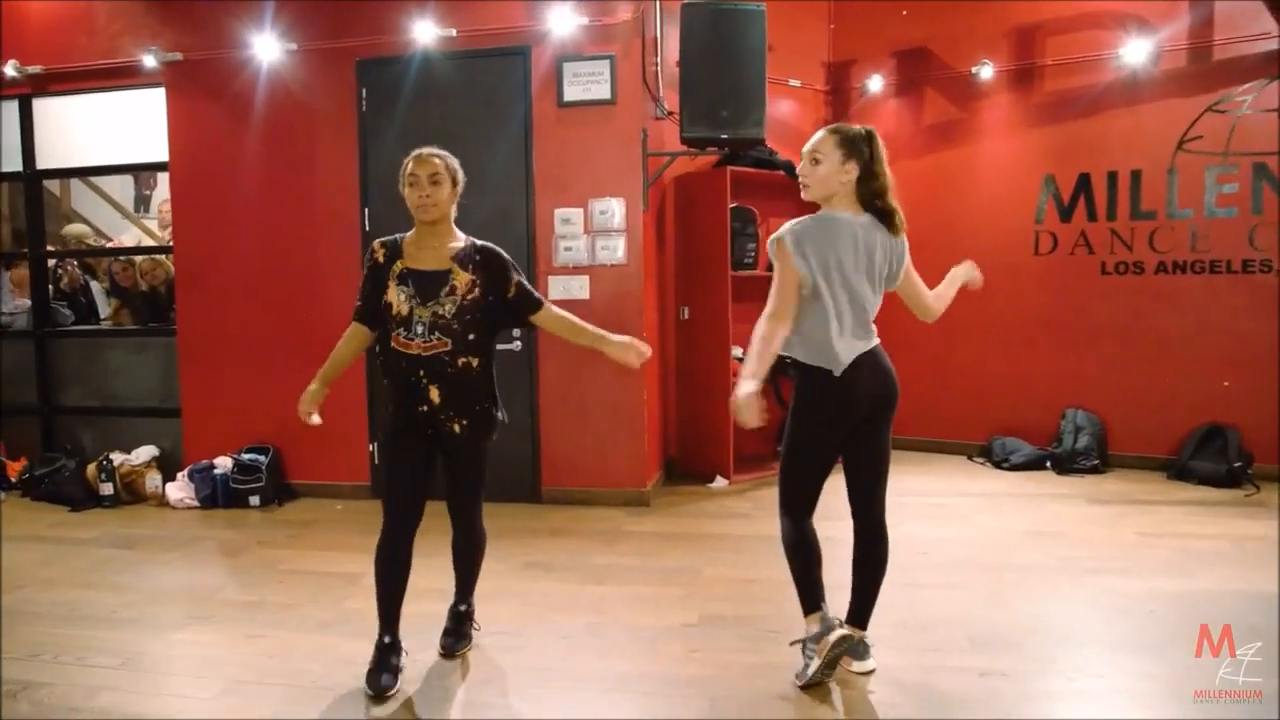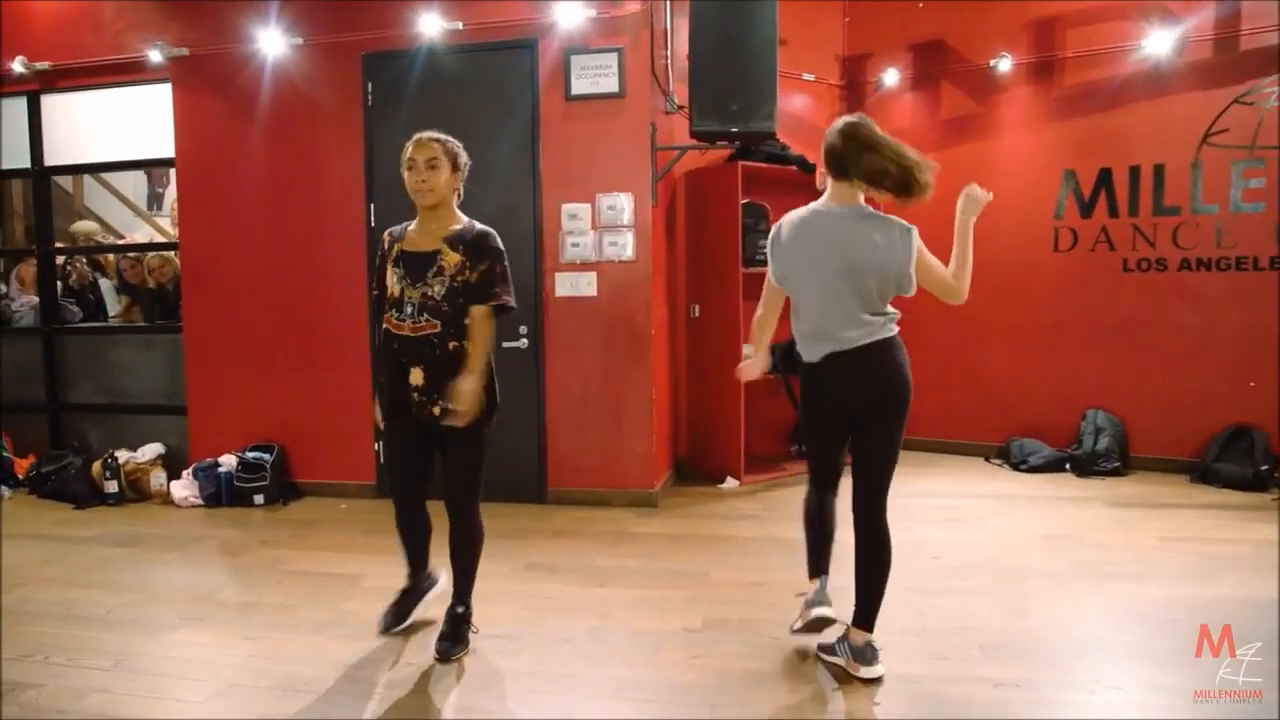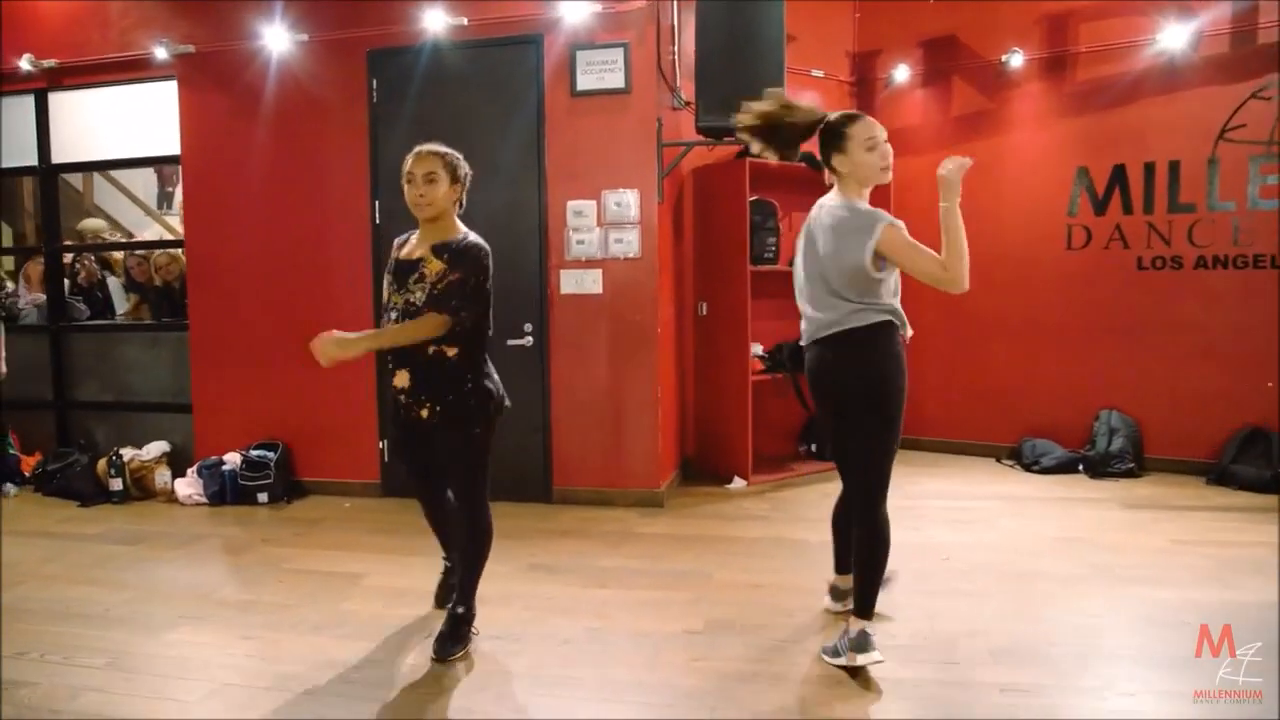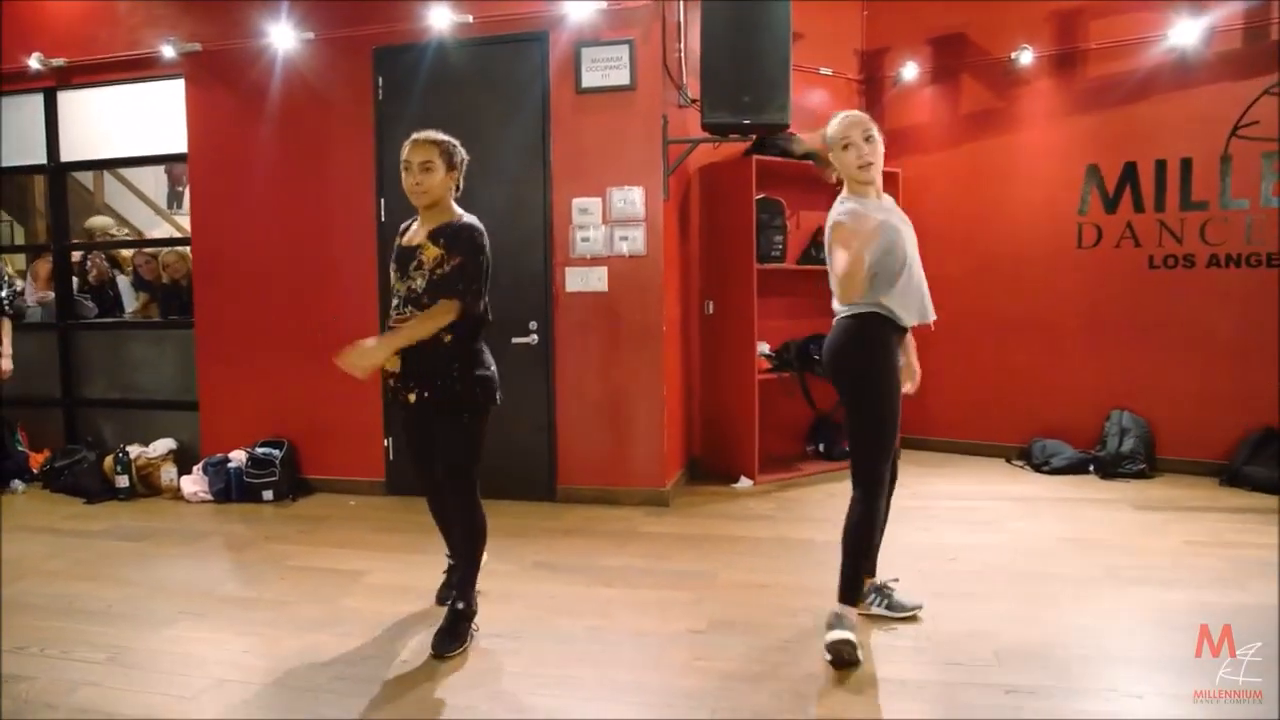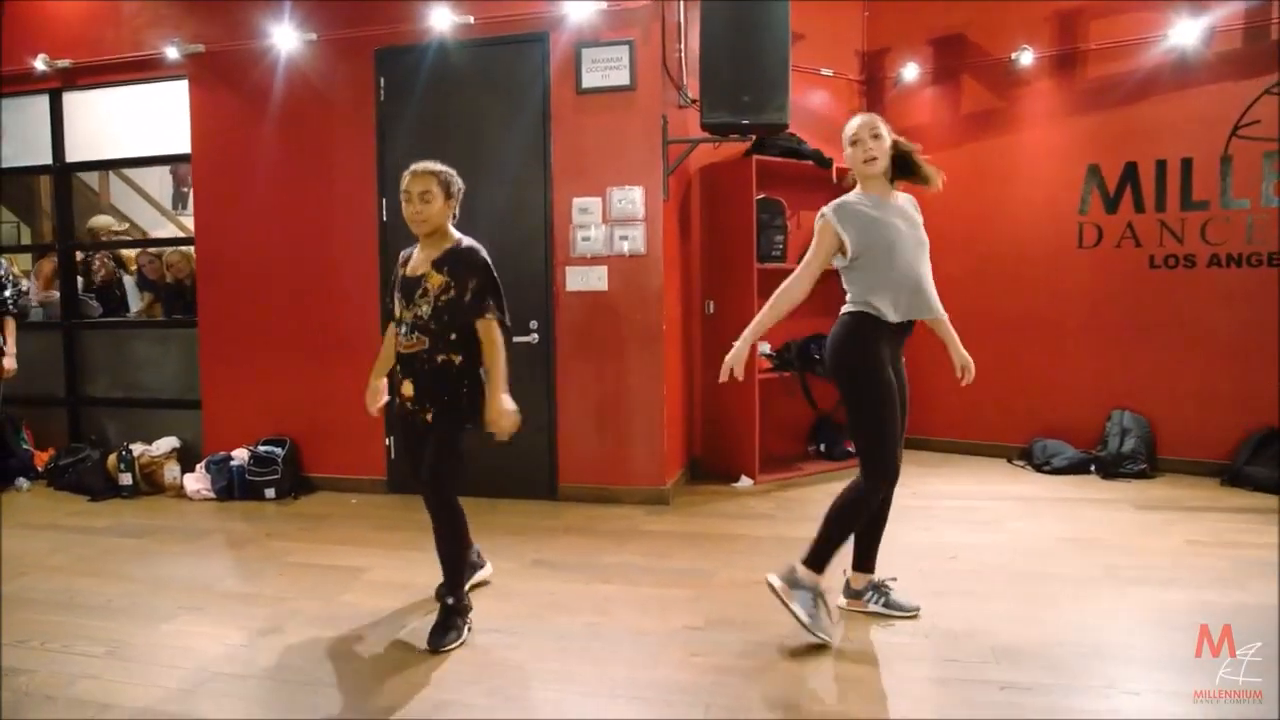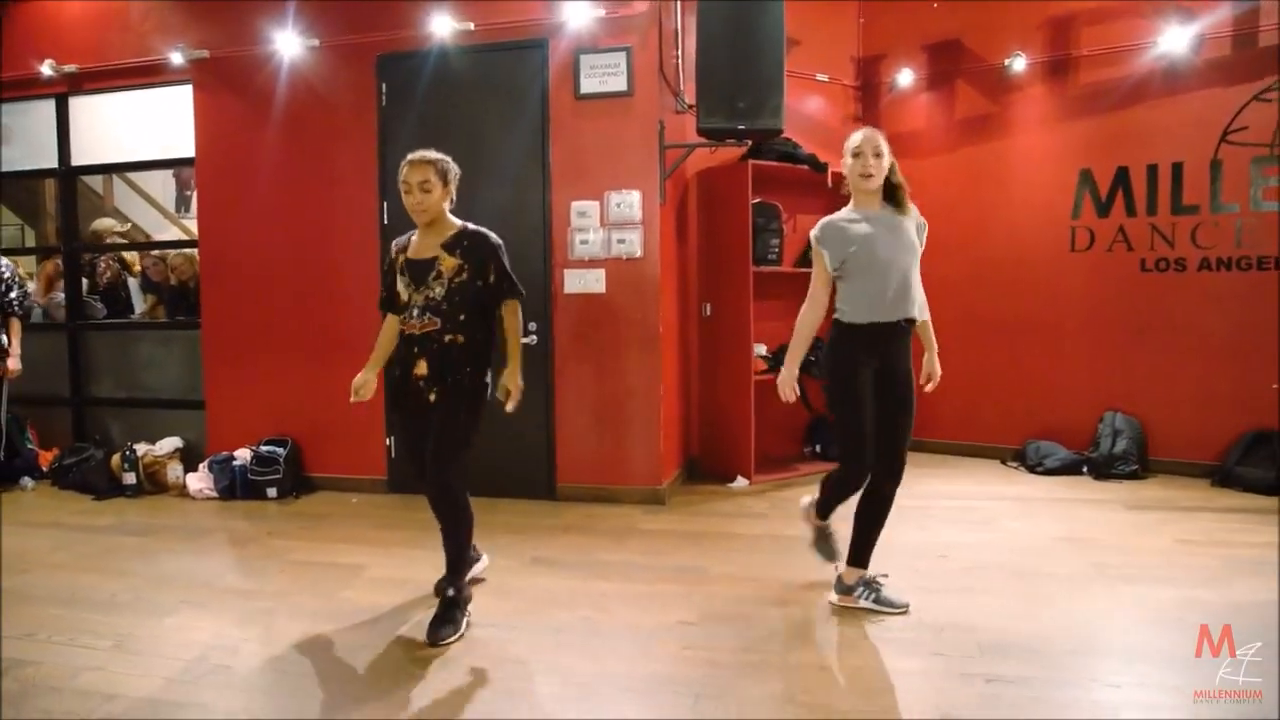
dt=0.2s
person 1, frame 1
left shoulder: (795, 237)
right shoulder: (887, 237)
left elbow: (778, 315)
right elbow: (928, 307)
left wrist: (749, 381)
right wrist: (960, 274)
left hip: (824, 387)
right hip: (877, 378)
left knee: (795, 510)
right knee: (870, 511)
left ankle: (818, 625)
right ankle: (856, 635)
person 1, frame 2
left shoulder: (788, 231)
right shoulder: (897, 234)
left elbow: (769, 310)
right elbow: (956, 292)
left wrist: (755, 357)
right wrist: (965, 218)
left hip: (825, 379)
right hip: (887, 370)
left knee: (821, 487)
right knee: (871, 503)
left ankle: (818, 592)
right ankle: (860, 641)
person 1, frame 3
left shoulder: (822, 213)
right shoulder: (876, 225)
right elbow: (955, 280)
right wrist: (949, 200)
left hip: (824, 358)
right hip: (873, 356)
left knee: (858, 480)
right knee: (871, 492)
left ankle: (847, 584)
right ankle: (857, 629)
person 1, frame 4
left shoulder: (887, 206)
right shoulder: (847, 215)
right elbow: (847, 291)
left wrist: (906, 347)
right wrist: (855, 239)
left hip: (868, 346)
right hip: (865, 346)
left knee: (880, 473)
right knee: (870, 480)
left ankle: (865, 584)
right ankle: (844, 614)
person 1, frame 5
left shoulder: (908, 207)
right shoulder: (840, 214)
left elbow: (918, 282)
right elbow: (801, 280)
left wrist: (955, 343)
right wrist: (748, 336)
left hip: (889, 345)
right hip: (861, 342)
left knee: (886, 470)
right knee: (876, 472)
left ankle: (861, 582)
right ankle: (803, 576)
person 1, frame 6
left shoulder: (911, 220)
right shoulder: (832, 230)
right elbow: (816, 304)
left wrist: (931, 351)
right wrist: (790, 365)
left hip: (895, 348)
right hip: (849, 346)
left knee: (890, 470)
right knee: (858, 464)
left ankle: (854, 577)
right ankle: (817, 513)
person 2, frame 1
left shoulder: (485, 259)
right shoulder: (383, 256)
left elbow: (538, 312)
right elbow: (363, 326)
left wrist: (605, 341)
right wrist: (320, 382)
left hip: (467, 407)
right hip: (404, 409)
left knee: (465, 516)
right knee: (398, 522)
left ankle: (462, 610)
right ankle: (388, 641)
person 2, frame 2
left shoulder: (480, 242)
right shoulder: (393, 240)
left elbow: (483, 315)
right elbow: (386, 313)
left wrist: (472, 376)
right wrist: (382, 387)
left hip: (455, 392)
right hip: (400, 392)
left knee: (461, 502)
right knee: (406, 496)
left ankle: (460, 611)
right ankle: (419, 578)
person 2, frame 3
left shoulder: (469, 252)
right shoulder: (402, 247)
left elbow: (434, 322)
left wrist: (361, 343)
left hip: (461, 397)
right hip: (411, 395)
left knee: (468, 500)
right knee: (431, 493)
left ankle: (463, 611)
right ankle: (455, 560)
person 2, frame 4
left shoulder: (466, 233)
right shoulder: (406, 233)
left elbow: (448, 308)
left wrist: (383, 344)
right wrist: (389, 350)
left hip: (458, 383)
right hip: (416, 382)
left knee: (459, 488)
right knee: (432, 483)
left ankle: (462, 604)
right ankle: (459, 561)
person 2, frame 5
left shoulder: (469, 258)
right shoulder: (406, 259)
left elbow: (489, 327)
left wrist: (499, 392)
right wrist: (379, 375)
left hip: (453, 396)
right hip: (413, 395)
left knee: (439, 489)
right knee: (431, 489)
left ankle: (456, 603)
right ankle: (468, 560)
person 2, frame 6
left shoulder: (478, 243)
right shoulder: (400, 249)
left elbow: (509, 302)
right elbow: (395, 316)
left wrist: (513, 366)
right wrist: (372, 369)
left hip: (460, 377)
right hip: (412, 379)
left knee: (443, 475)
right knee: (428, 475)
left ankle: (456, 593)
right ankle: (465, 554)
